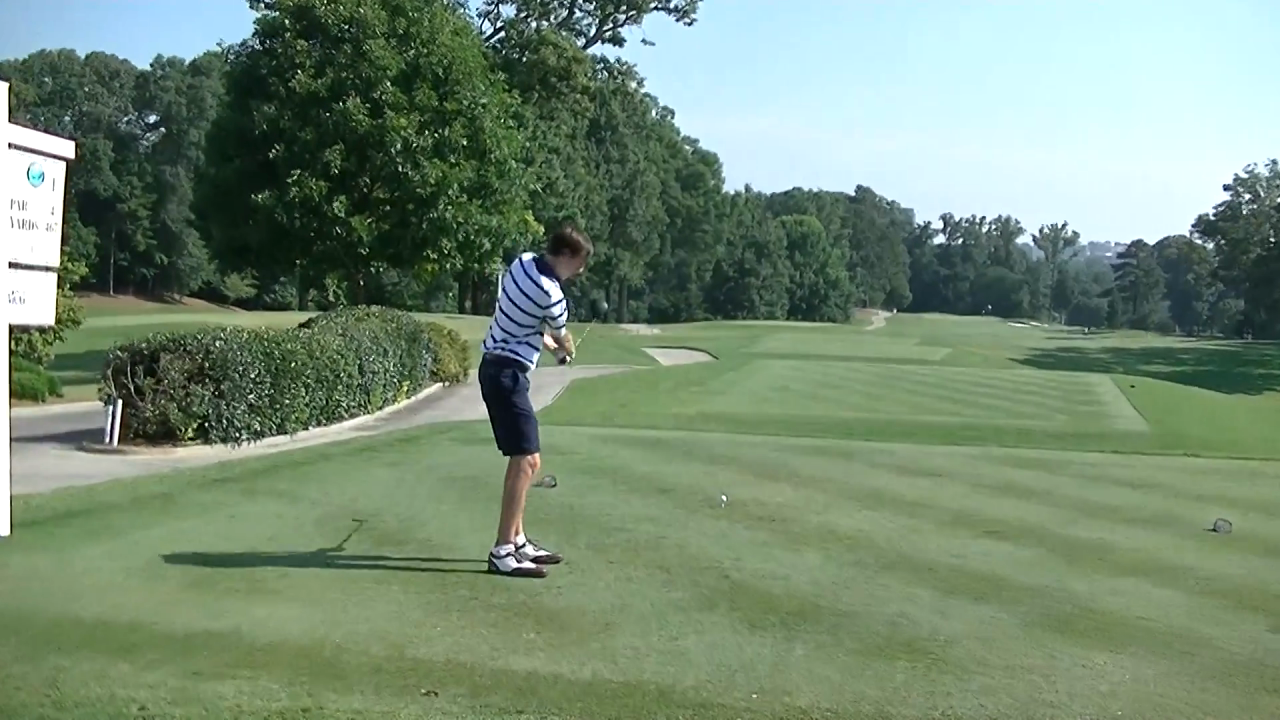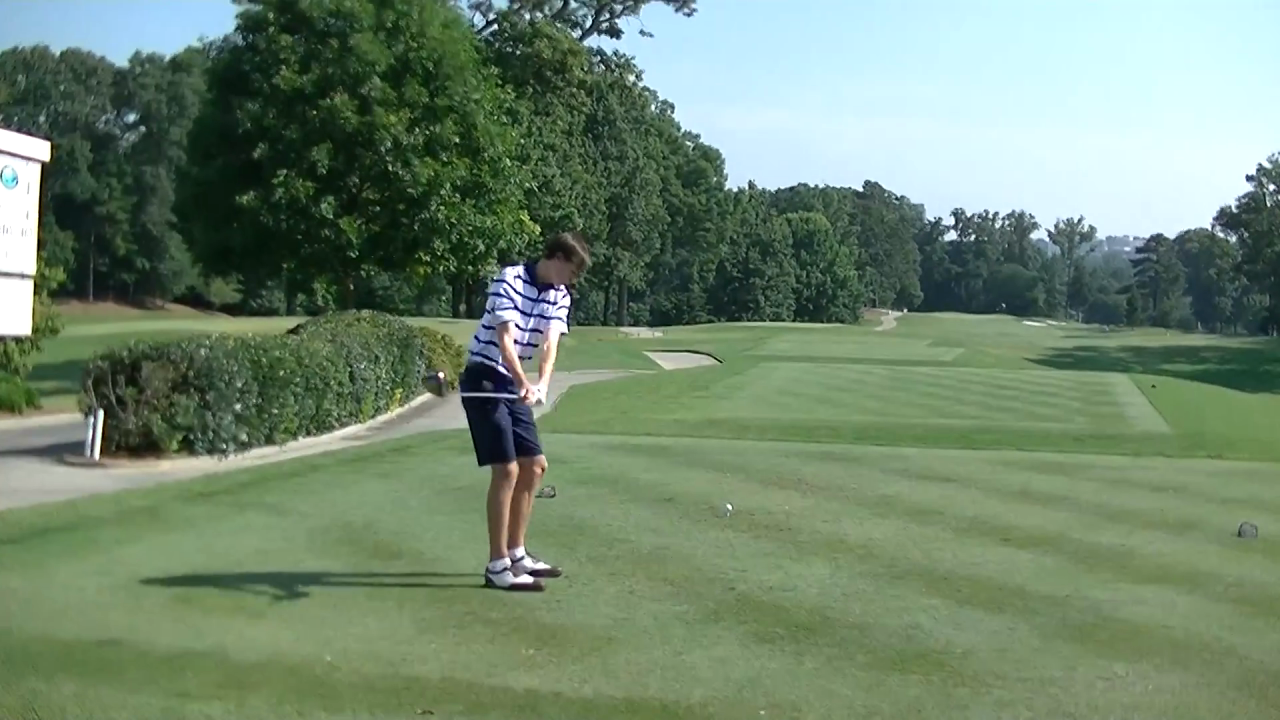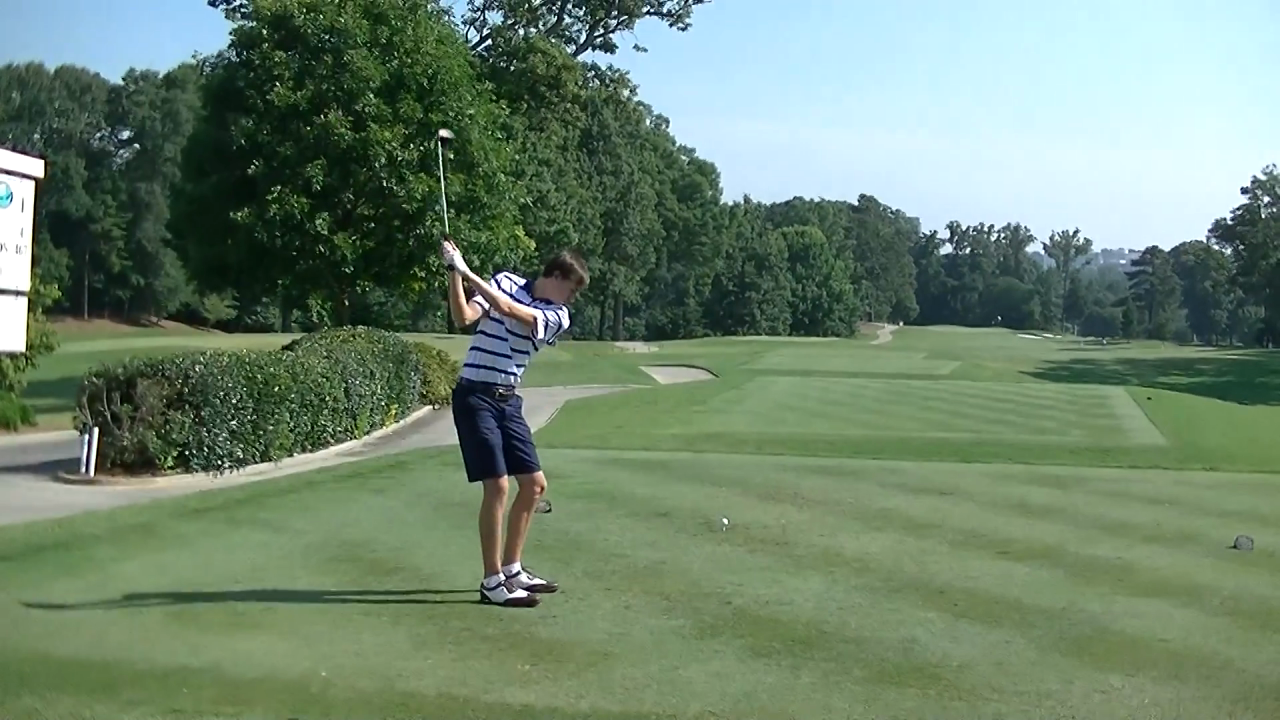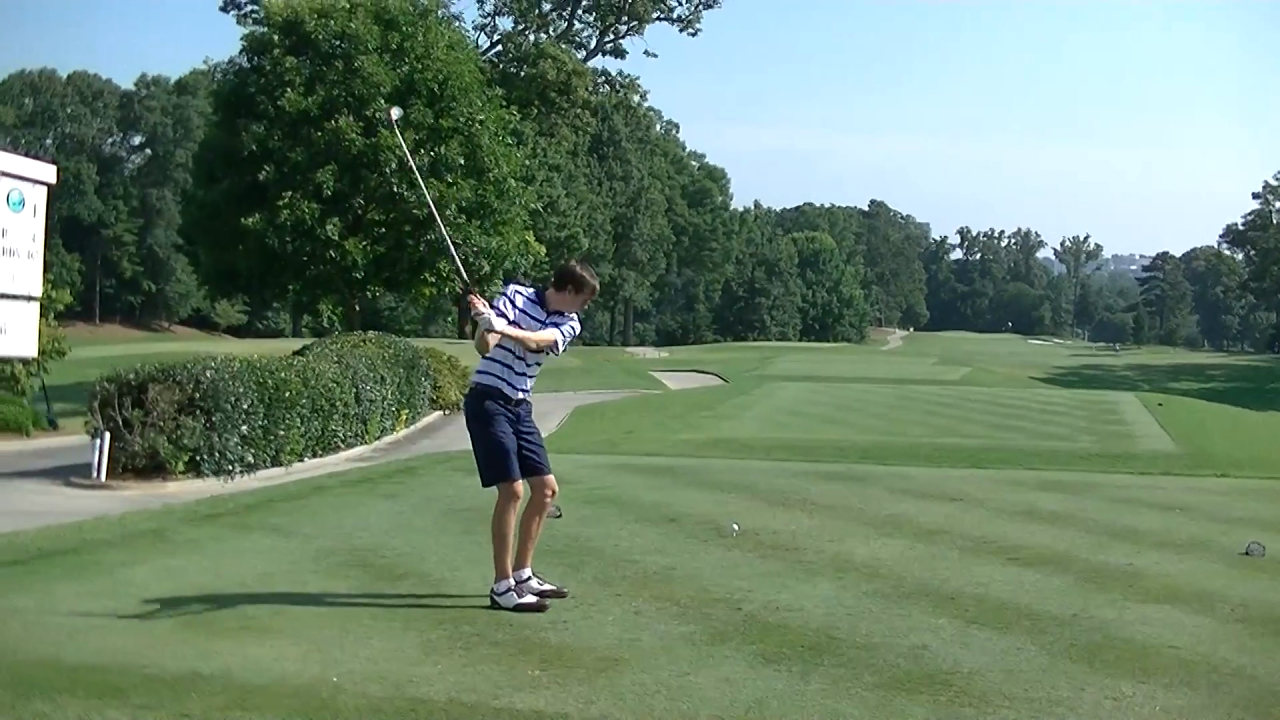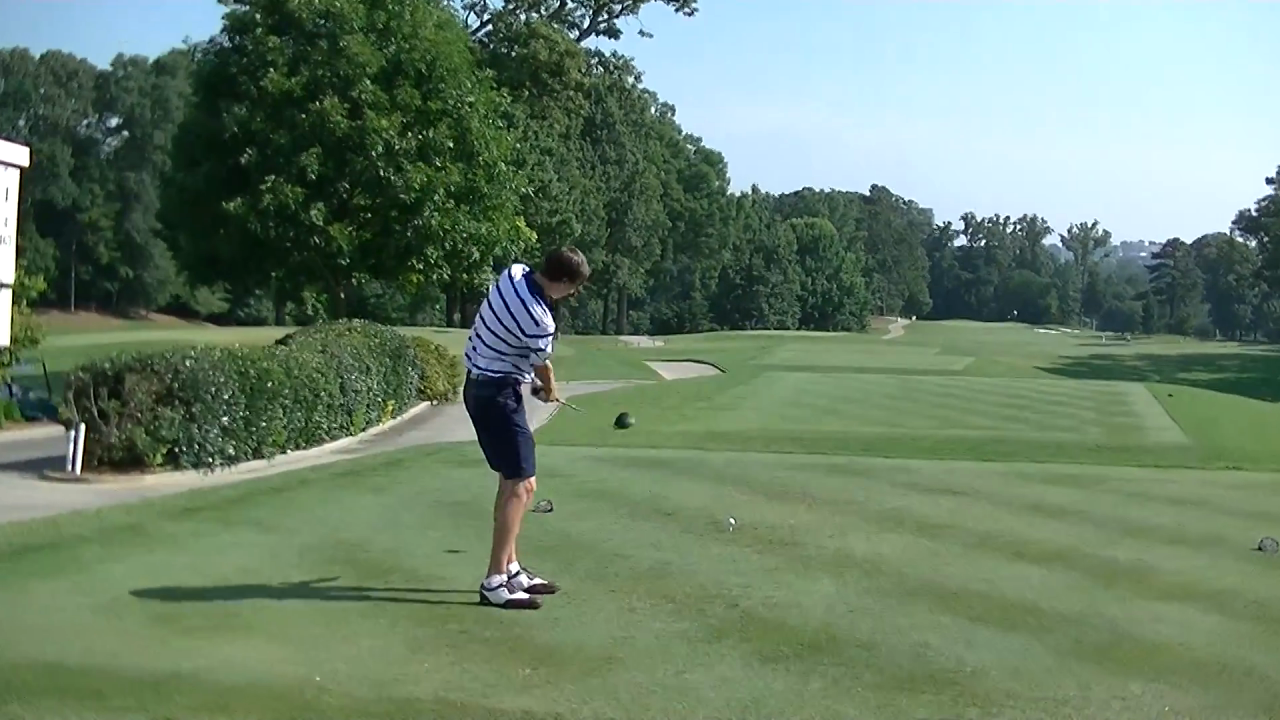
dt=0.3s
person 1, frame 1
left shoulder: (524, 262)
right shoulder: (550, 295)
right elbow: (561, 342)
left wrist: (552, 343)
right wrist: (566, 350)
left hip: (505, 372)
right hip: (506, 374)
left knee: (525, 458)
right knee: (527, 461)
left ankle: (517, 541)
person 1, frame 2
left shoulder: (560, 298)
right shoulder: (509, 280)
left elbow: (550, 345)
right elbow: (503, 340)
left wrist: (540, 384)
right wrist: (521, 381)
left hip: (515, 387)
right hip: (484, 380)
left knee: (534, 466)
right knee: (506, 469)
person 1, frame 3
left shoulder: (558, 318)
right shoulder: (505, 281)
left elbow: (511, 311)
right elbow: (463, 317)
left wrist: (468, 274)
right wrist: (455, 273)
left hip: (508, 401)
right hip: (474, 397)
left knee: (534, 484)
right knee: (497, 486)
person 1, frame 4
left shoulder: (569, 325)
right shoulder: (514, 295)
left elbow: (534, 341)
right elbow: (483, 346)
left wrist: (500, 327)
right wrist: (486, 325)
left hip: (519, 406)
right hip: (487, 402)
left knee: (545, 487)
right knee: (512, 490)
person 1, frame 5
right shoulder: (541, 323)
right elbow: (540, 368)
left wrist: (543, 380)
right wrist: (549, 388)
left hip: (479, 386)
right hip: (499, 394)
left knee: (512, 478)
right knee: (521, 486)
